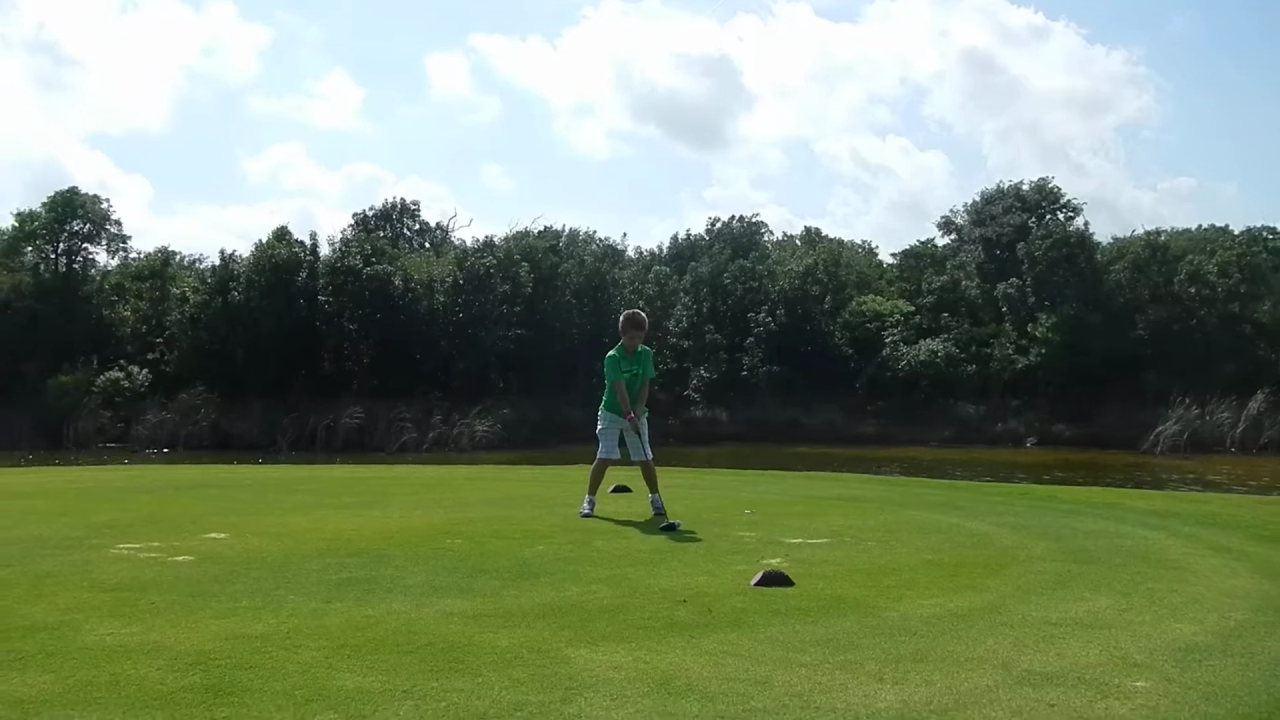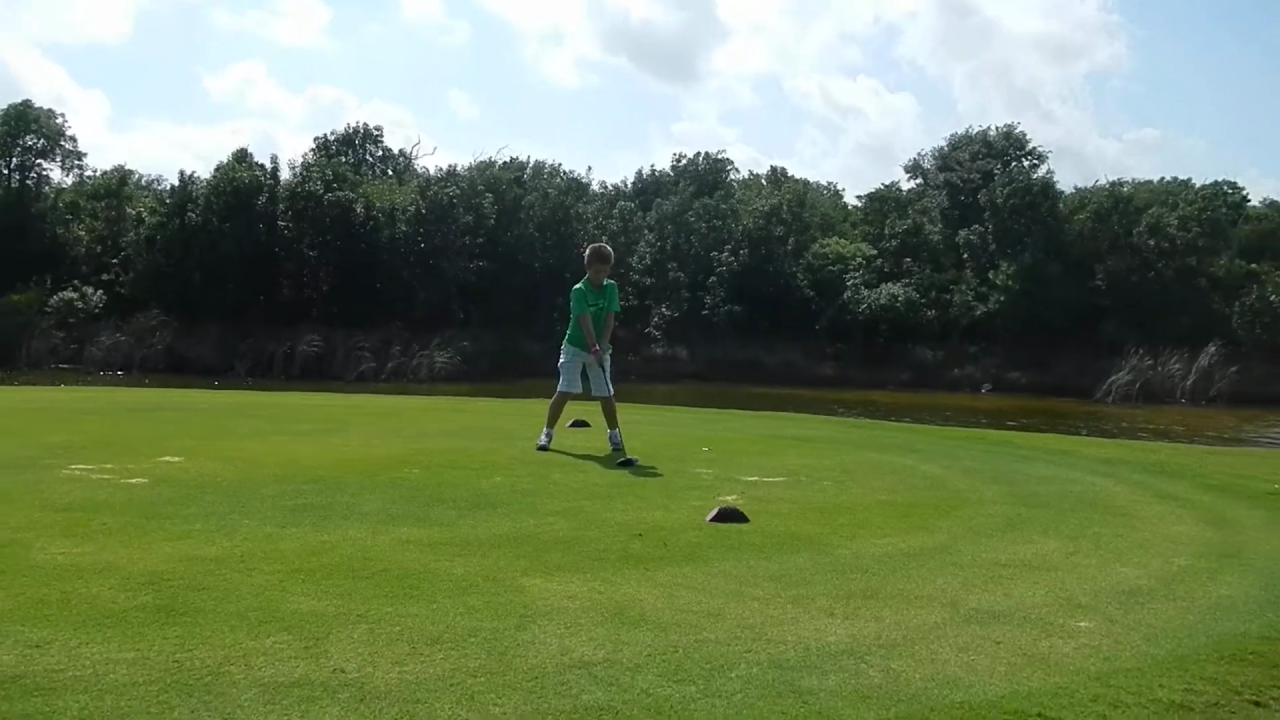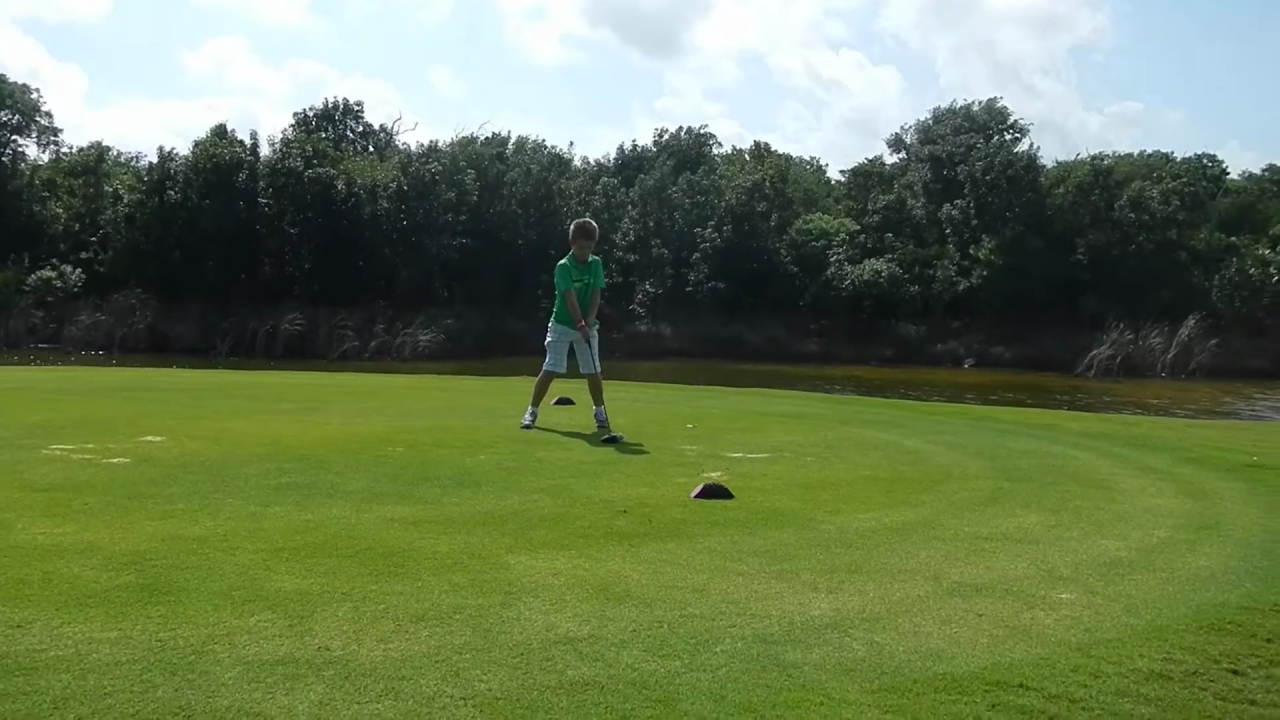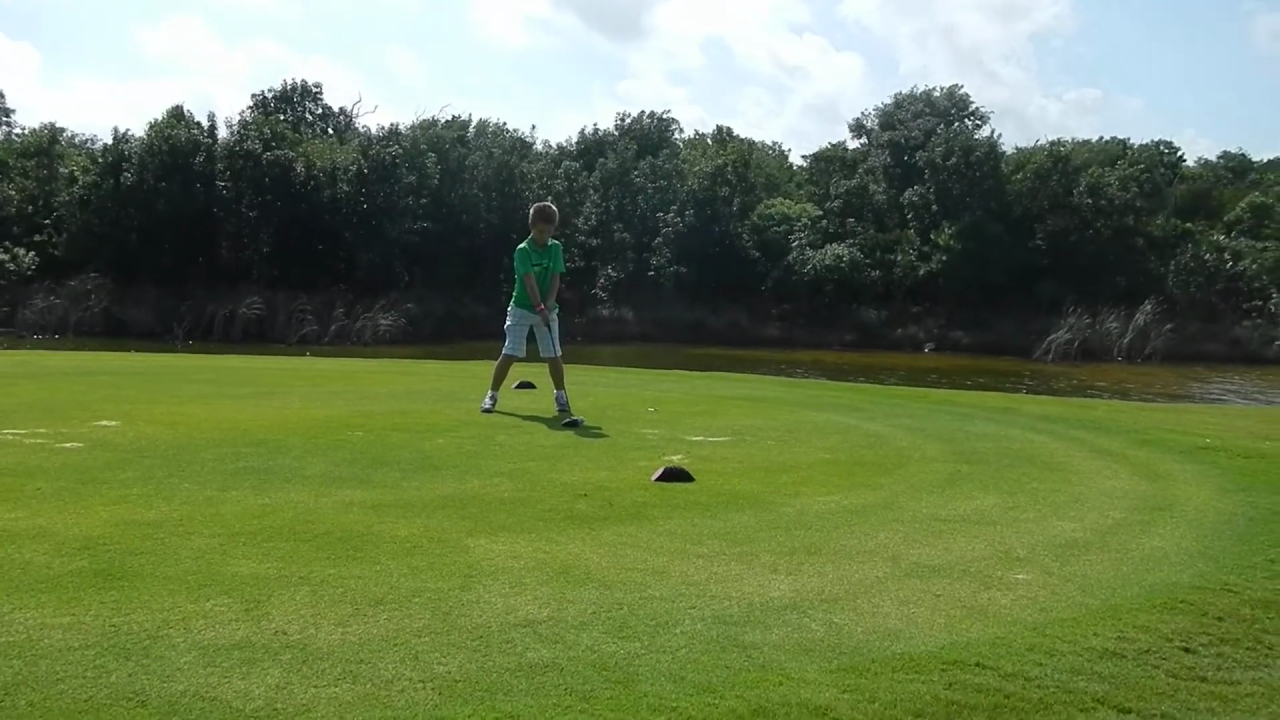
dt=0.5s
person 1, frame 1
left shoulder: (646, 354)
right shoulder: (612, 357)
left elbow: (645, 385)
right elbow: (620, 389)
left wrist: (637, 412)
right wrist: (628, 415)
left hip: (637, 413)
right hip: (612, 413)
left knee: (646, 459)
right knee: (604, 457)
left ankle: (655, 499)
right ankle: (589, 500)
person 1, frame 2
left shoulder: (611, 288)
right shoulder: (579, 291)
left elbow: (610, 319)
right elbow: (585, 322)
left wrist: (602, 346)
right wrist: (593, 349)
left hip: (599, 349)
right hip: (575, 347)
left knee: (606, 394)
right knee: (564, 391)
left ankle: (614, 434)
right ankle: (547, 432)
person 1, frame 3
left shoulder: (596, 264)
right shoulder: (563, 267)
left elbow: (596, 295)
right elbow: (571, 298)
left wrist: (589, 321)
right wrist: (579, 324)
left hip: (587, 325)
right hip: (562, 325)
left knee: (593, 371)
right knee: (550, 369)
left ankle: (599, 411)
right ankle: (532, 411)
person 1, frame 4
left shoulder: (556, 248)
right shoulder: (523, 250)
left elbow: (556, 279)
right elbow: (530, 282)
left wrist: (548, 305)
right wrist: (539, 307)
left hip: (547, 309)
right hip: (522, 308)
left knee: (553, 355)
right knee: (509, 353)
left ankle: (560, 395)
right ankle: (492, 395)
